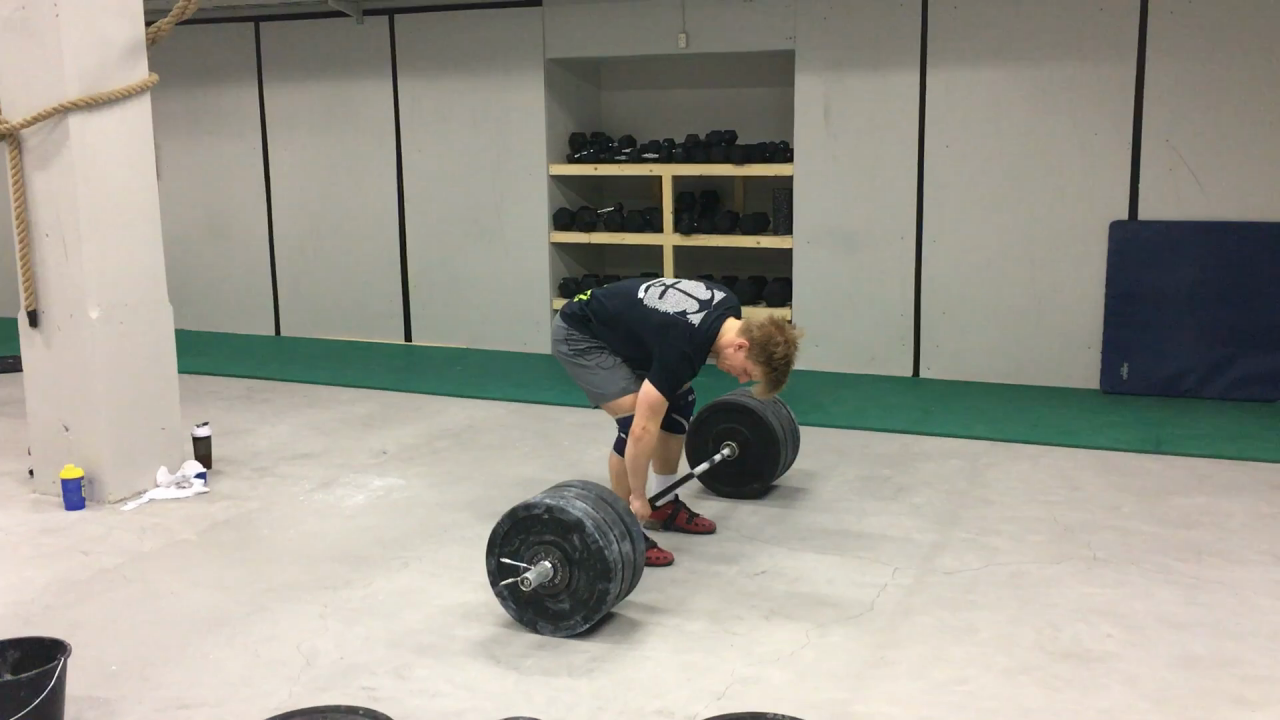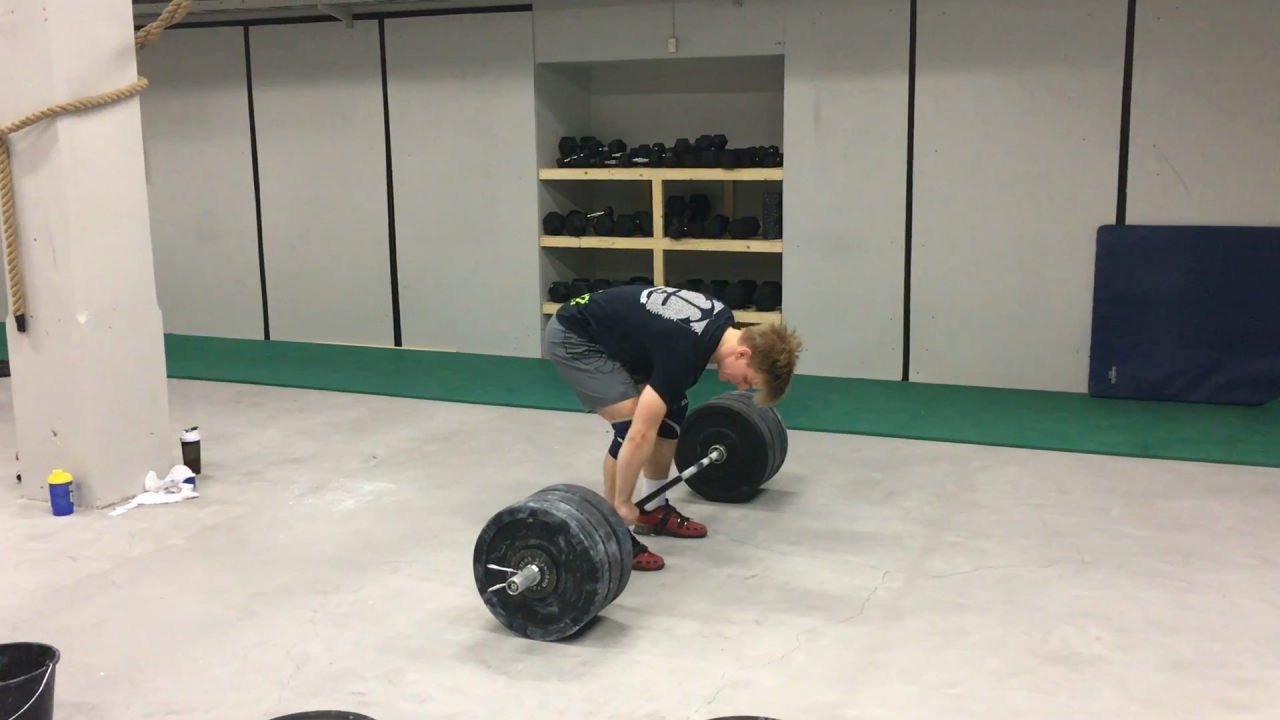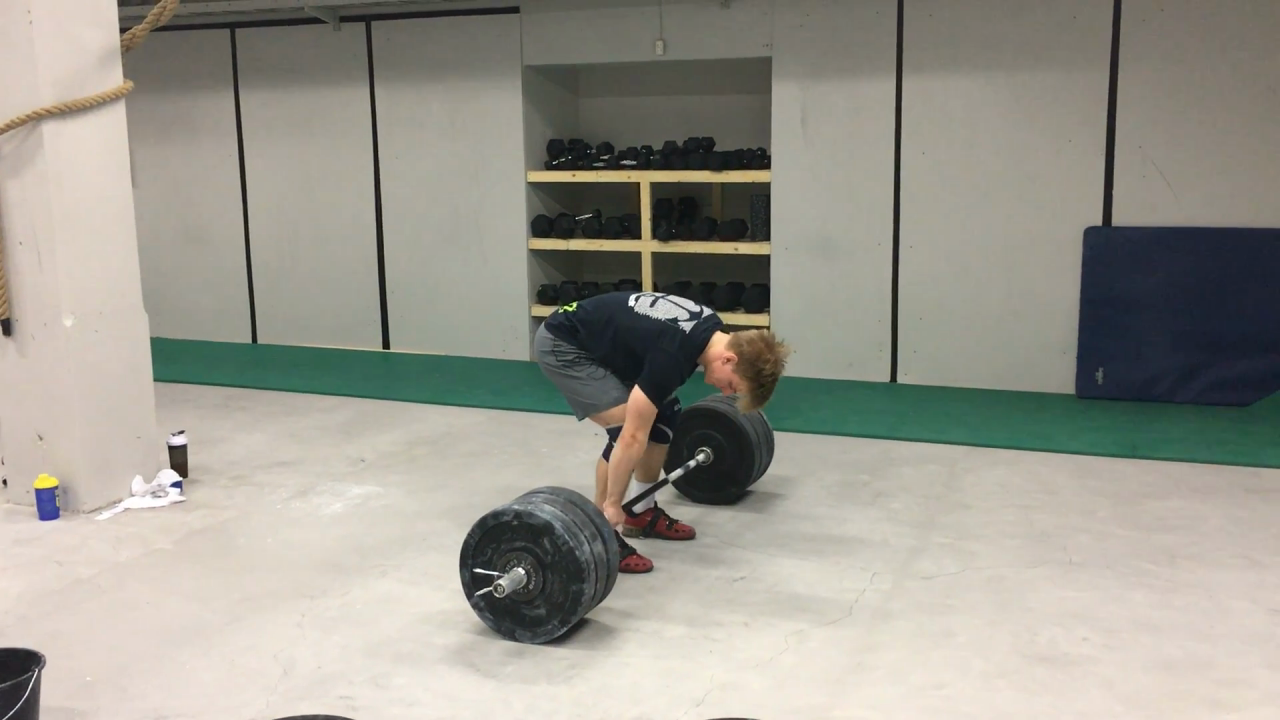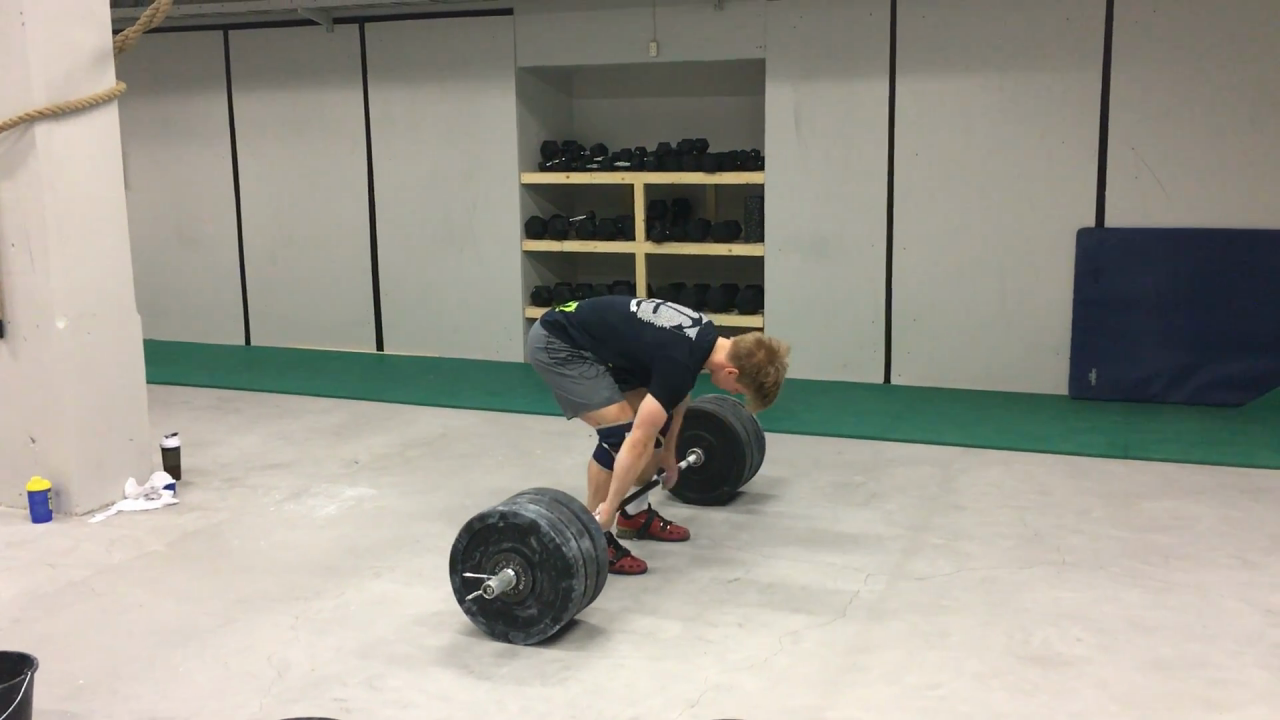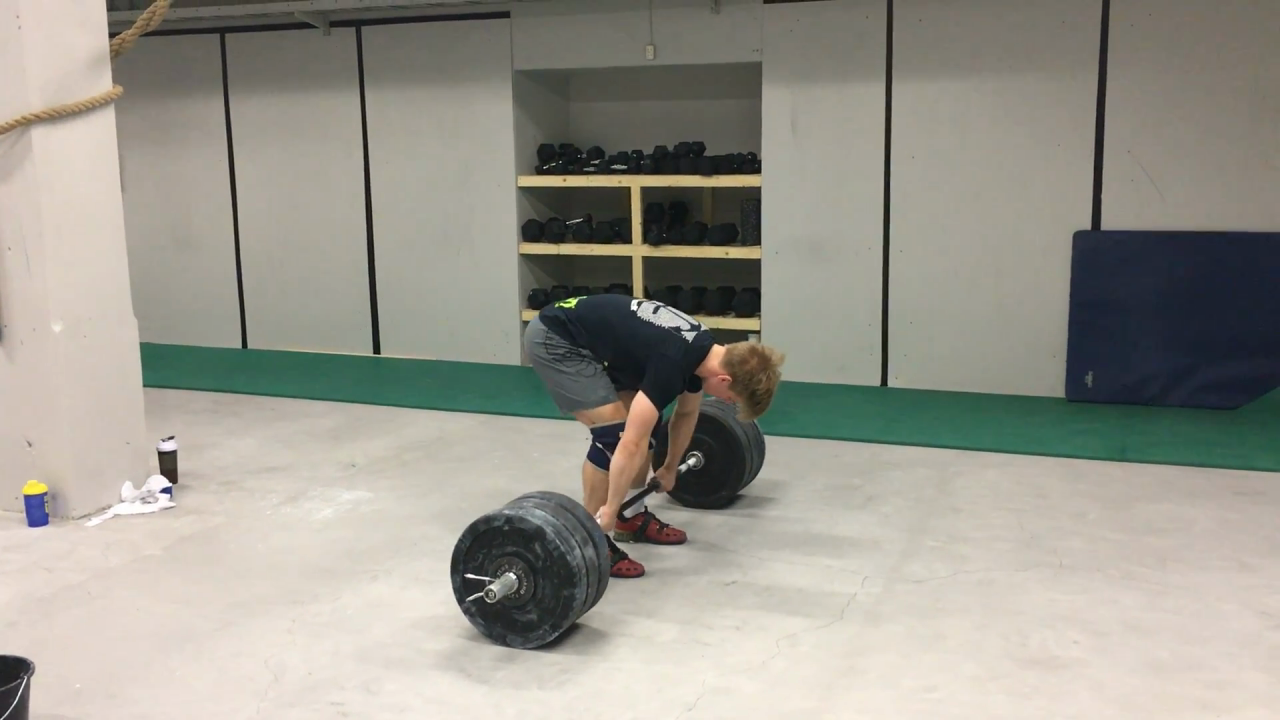
dt=0.4s
person 1, frame 1
left shoulder: (728, 307)
right shoulder: (681, 347)
right elbow: (643, 428)
right wrist: (638, 497)
left hip: (618, 326)
right hip: (579, 335)
left knee: (680, 403)
right knee: (634, 418)
left ankle: (665, 505)
person 1, frame 2
left shoulder: (722, 320)
right shoulder: (684, 353)
right elbow: (640, 434)
right wrist: (622, 503)
left hip: (610, 331)
right hip: (573, 336)
left knee: (672, 408)
right knee: (631, 423)
left ankle: (654, 510)
person 1, frame 3
left shoulder: (711, 329)
right shoulder: (672, 355)
right elbow: (633, 436)
right wrist: (613, 504)
left hip: (598, 339)
right hip: (562, 345)
left knee: (665, 412)
right knee: (635, 428)
left ankle: (642, 513)
person 1, frame 4
left shoulder: (707, 335)
right shoulder: (681, 360)
left elbow: (674, 399)
right elbow: (639, 440)
left wrist: (670, 454)
right wrist: (609, 509)
left hip: (589, 338)
right hip: (556, 344)
left knee: (655, 418)
right knee: (620, 430)
left ankle: (635, 514)
person 1, frame 5
left shoulder: (702, 348)
right shoulder: (673, 362)
left elbow: (686, 413)
right elbow: (631, 442)
left wrist: (669, 469)
right wrist: (609, 510)
left hip: (589, 338)
right hip: (554, 340)
left knee: (648, 420)
right knee: (614, 430)
left ankle: (633, 517)
